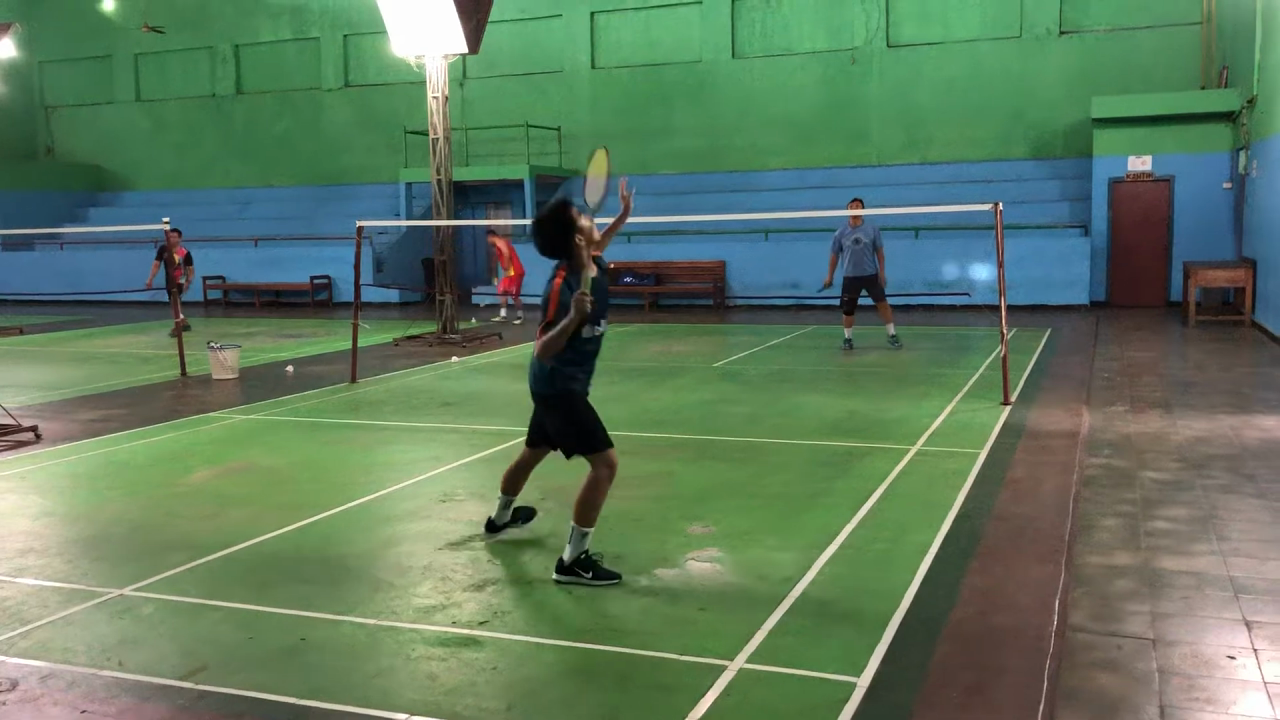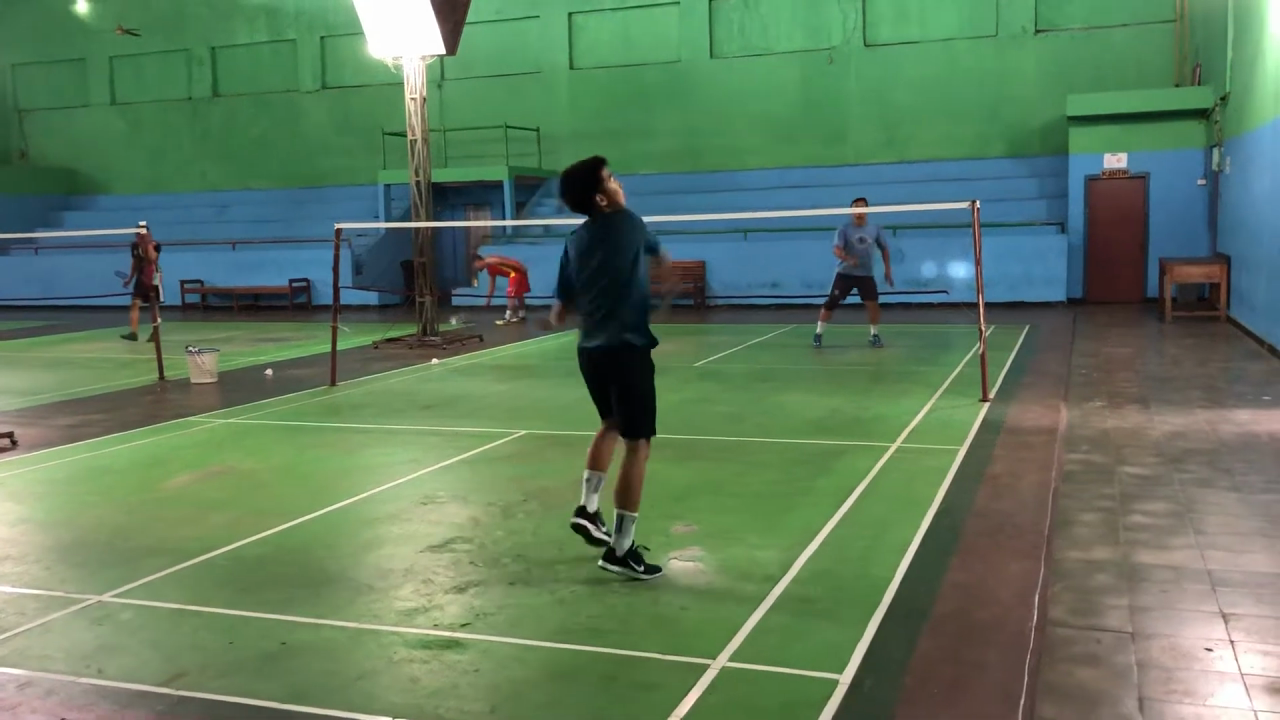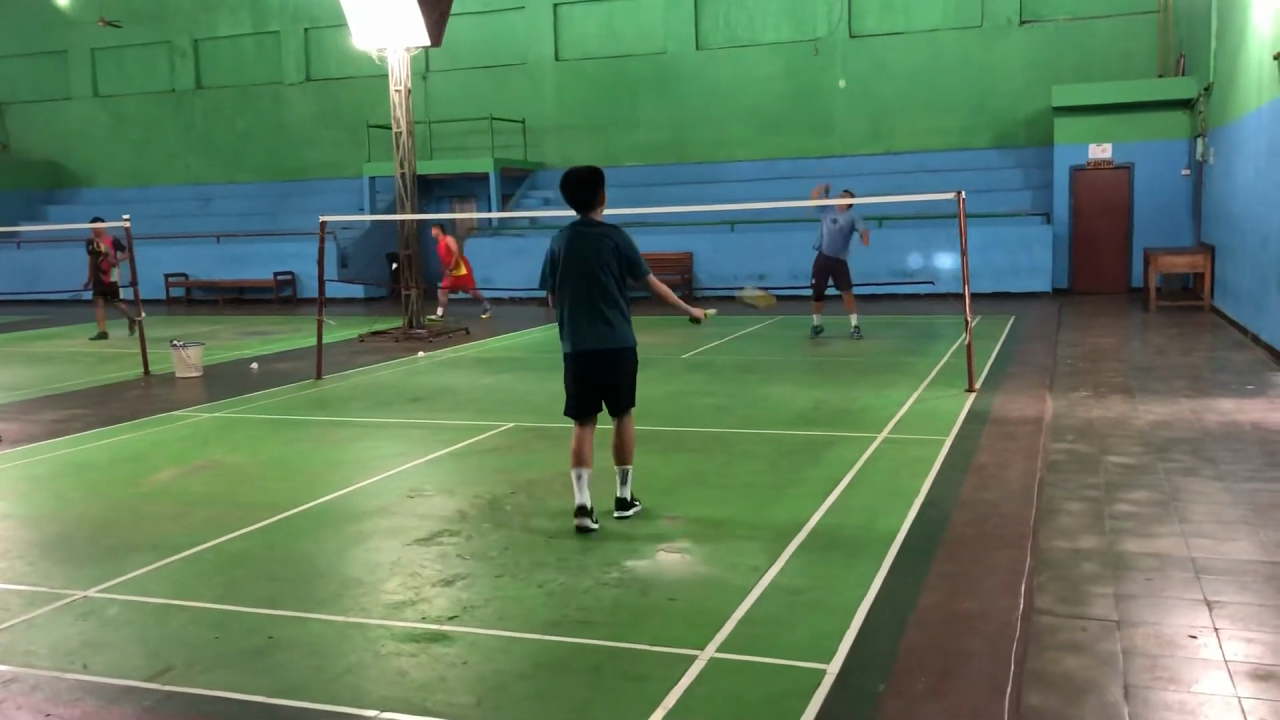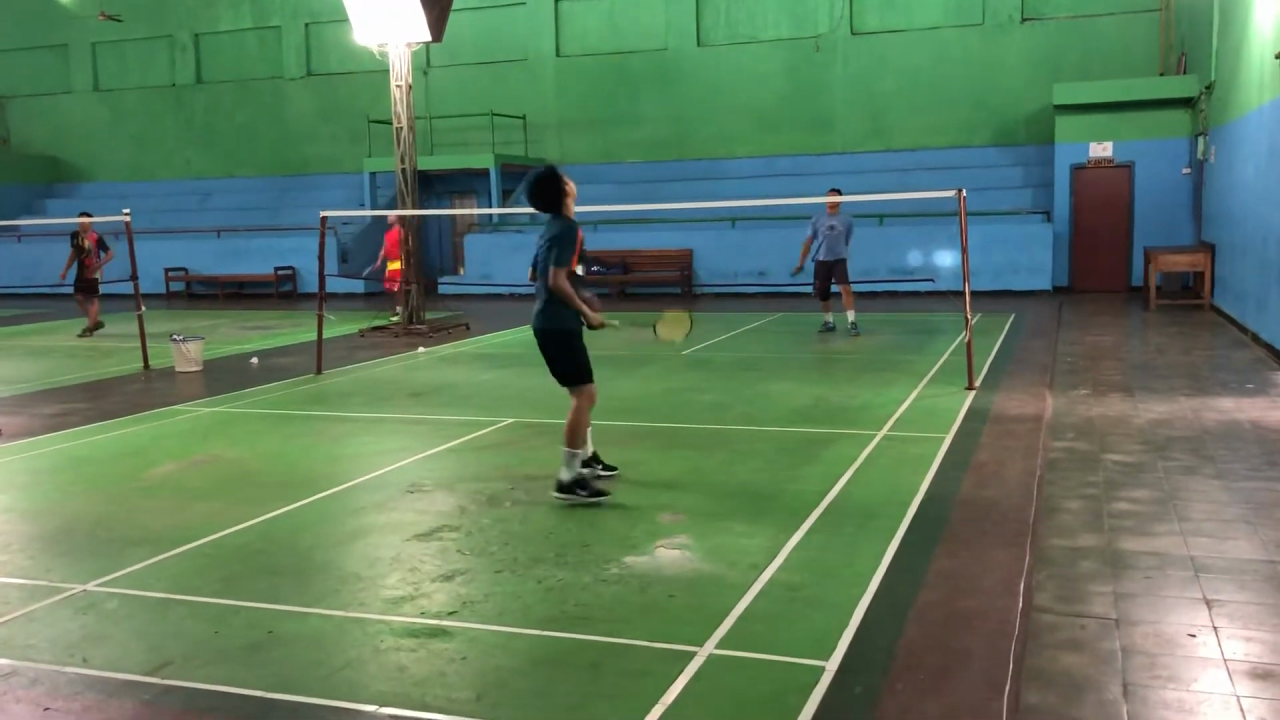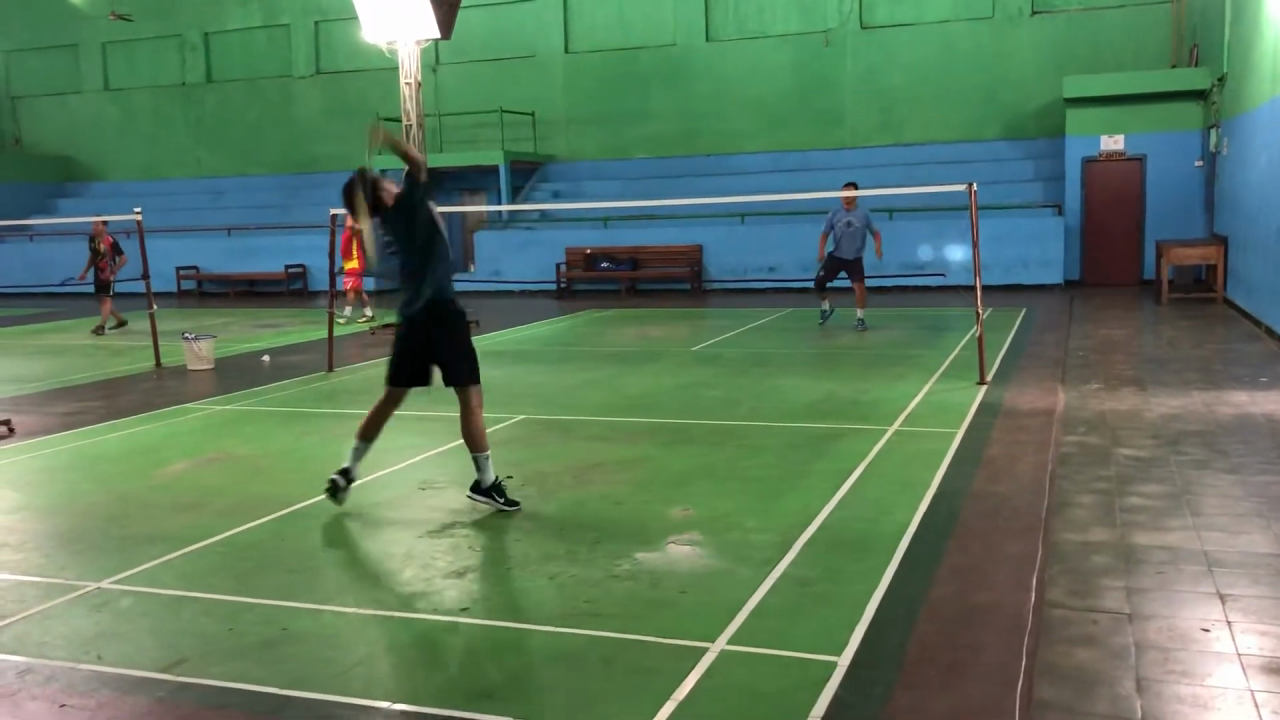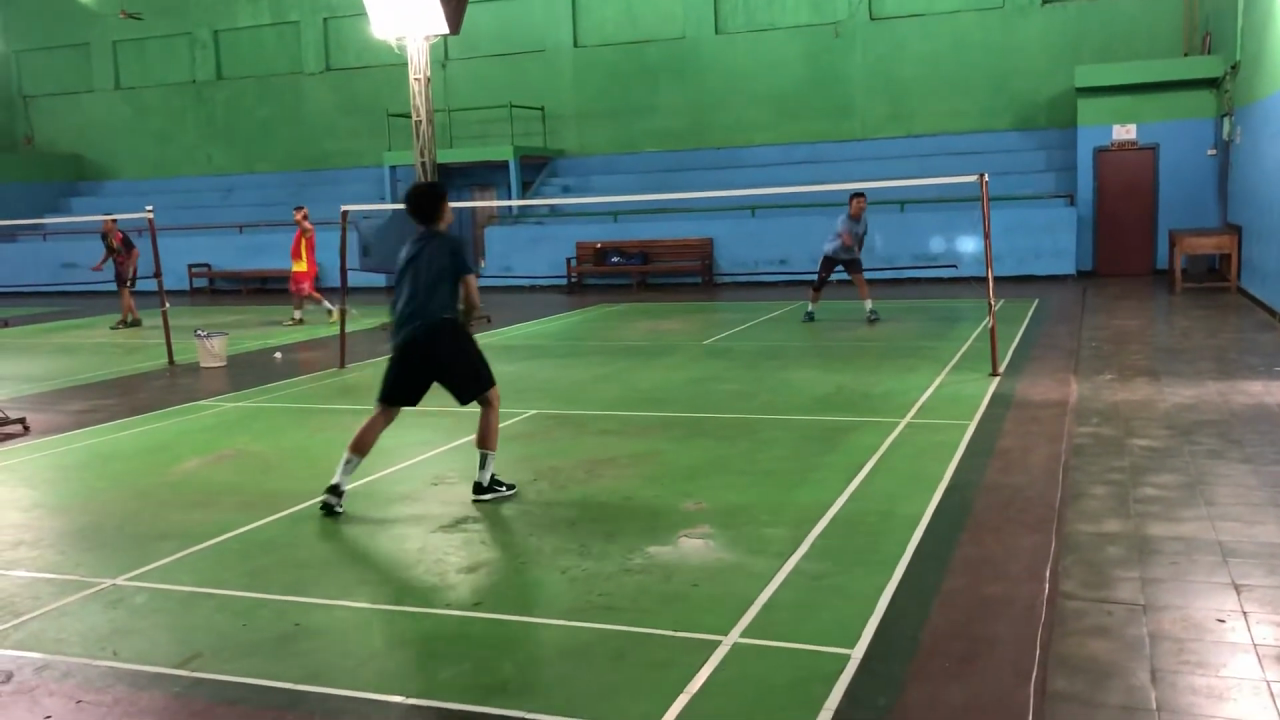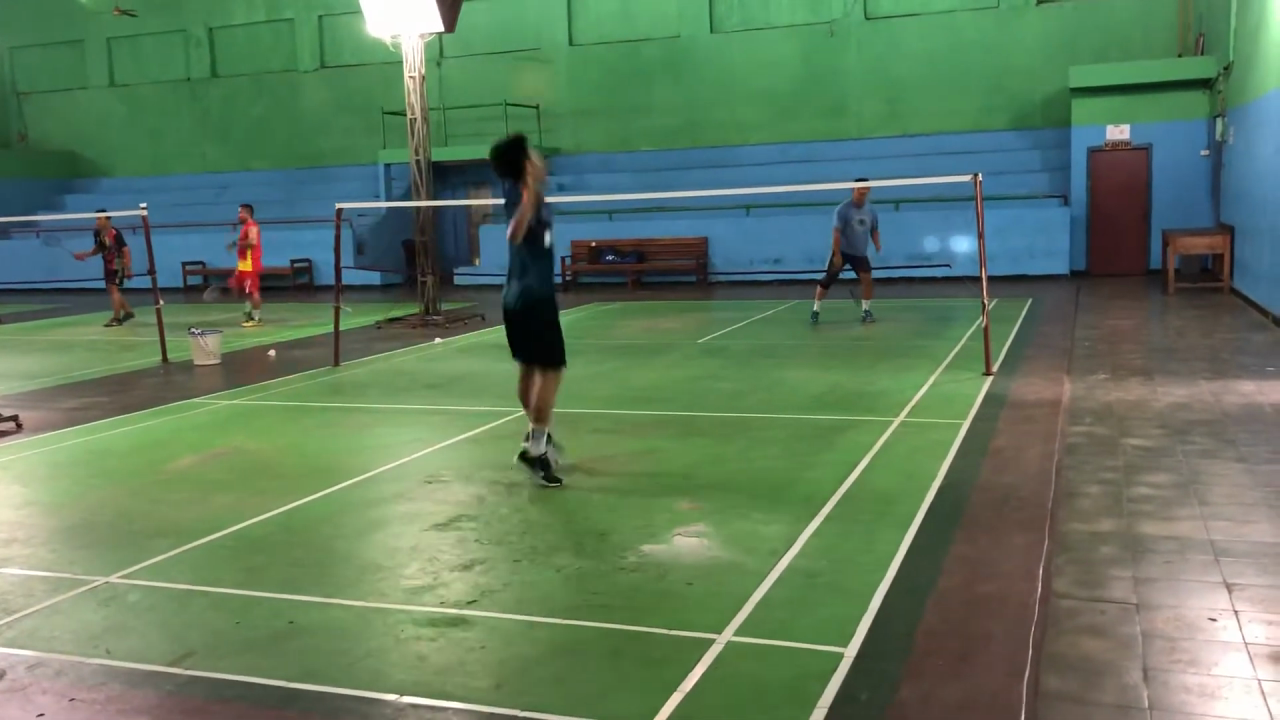
dt=0.7s
person 1, frame 1
left shoulder: (593, 267)
right shoulder: (562, 286)
right elbow: (544, 352)
left wrist: (622, 216)
right wrist: (574, 319)
left hip: (559, 385)
right hip: (561, 388)
left knee: (534, 452)
right knee: (605, 462)
left ankle: (500, 518)
right ankle: (573, 560)
person 1, frame 2
left shoulder: (575, 244)
right shoulder: (628, 224)
left elbow: (560, 313)
right elbow: (663, 270)
left wrist: (555, 317)
right wrist: (670, 278)
left hip: (591, 350)
right hip: (628, 347)
left knee: (611, 425)
right knee: (636, 443)
left ankle: (588, 508)
right ankle: (622, 548)
person 1, frame 3
left shoulder: (559, 241)
right shoulder: (615, 237)
left elbow: (552, 300)
right elbow: (651, 283)
right wrist: (690, 310)
left hip: (577, 347)
right hip: (618, 344)
left knee: (583, 426)
right knee: (623, 418)
left ankle: (582, 505)
right ankle: (623, 497)
person 1, frame 4
left shoulder: (554, 227)
right shoulder: (568, 229)
left elbow: (535, 275)
right elbow: (556, 279)
right wrist: (585, 310)
left hip: (558, 322)
right hip: (557, 325)
left knee: (585, 390)
right knee: (583, 394)
left ankle: (584, 456)
right ankle: (569, 479)
person 1, frame 5
left shoulder: (397, 223)
right shoulder: (406, 205)
right elbow: (417, 163)
right wrist: (390, 140)
left hip: (412, 316)
right hip: (440, 311)
left knee: (390, 398)
right knee: (470, 397)
left ankle: (346, 473)
right ankle: (486, 482)
person 1, frame 6
left shoulder: (409, 250)
right shoulder: (454, 244)
right elbow: (470, 298)
right wrist: (465, 325)
left hip: (406, 340)
right hip: (444, 333)
left knee: (384, 415)
right knee: (490, 399)
left ankle: (336, 487)
right ankle: (486, 482)
person 1, frame 7
left shoulder: (519, 194)
right shoulder: (523, 195)
right elbow: (515, 234)
right wrist: (534, 190)
left hip: (520, 300)
right hip: (531, 301)
left knee: (530, 371)
right knee: (549, 375)
left ankle: (535, 440)
right ankle: (536, 453)
